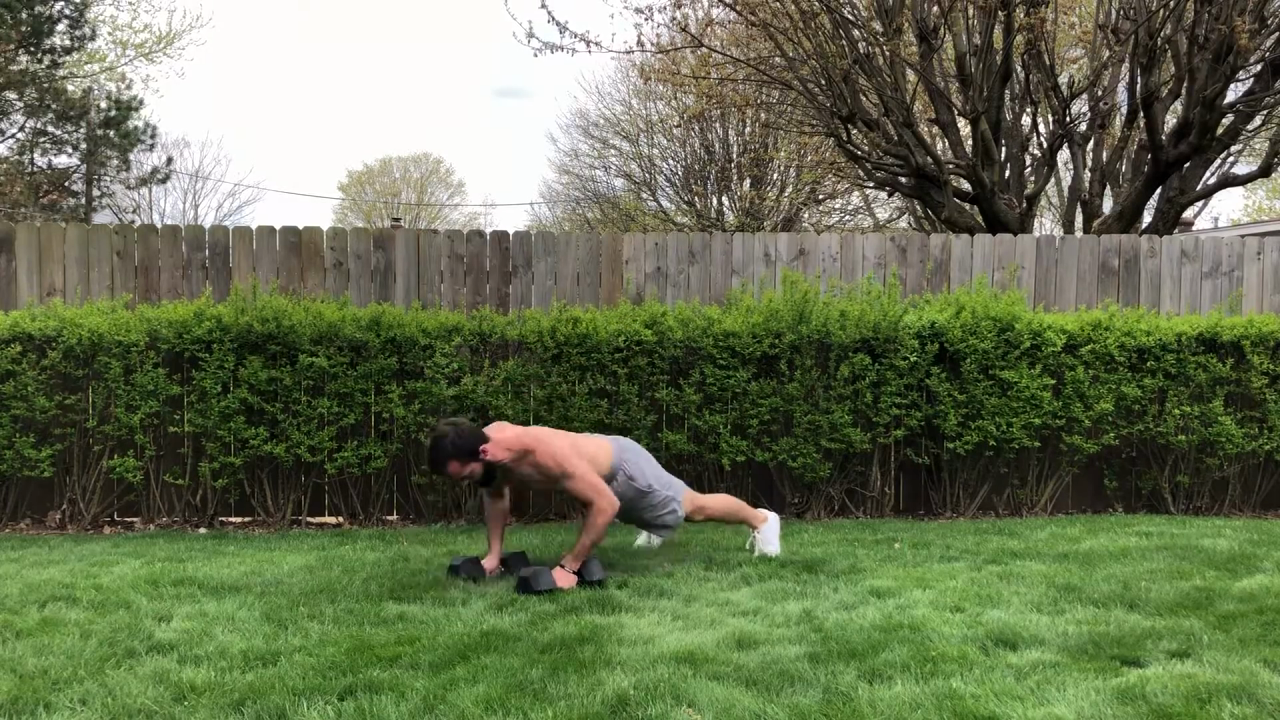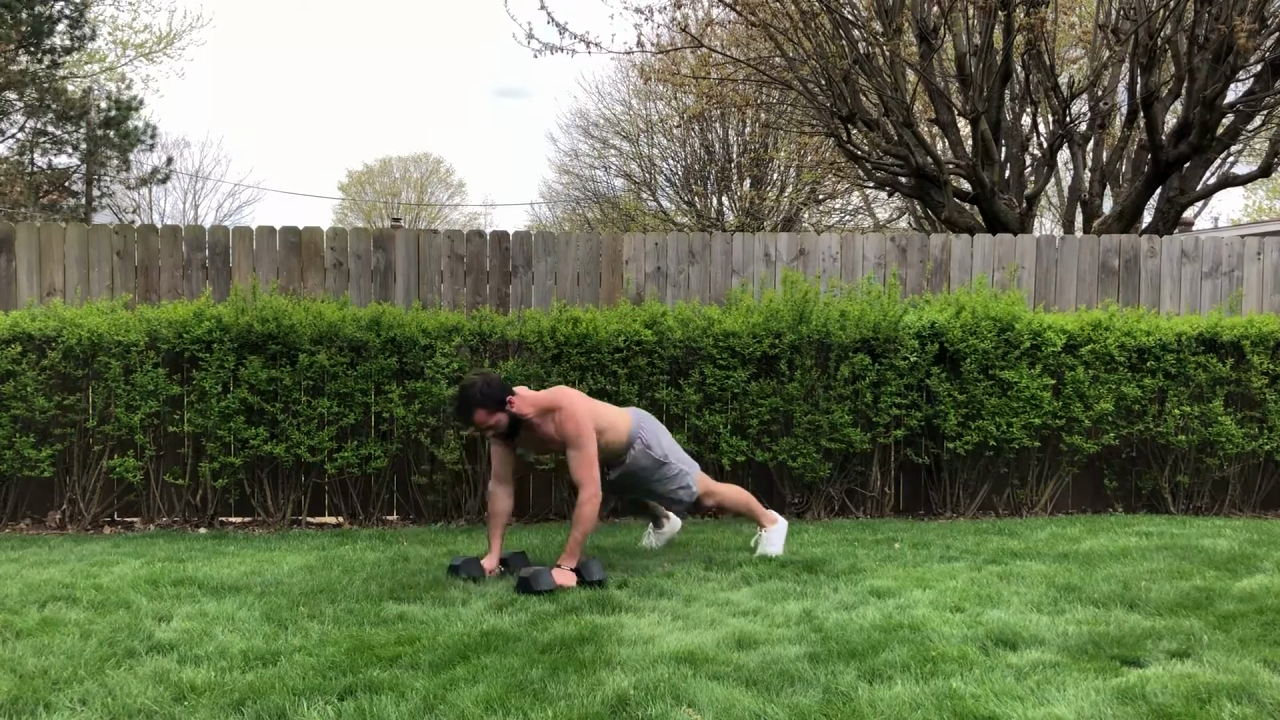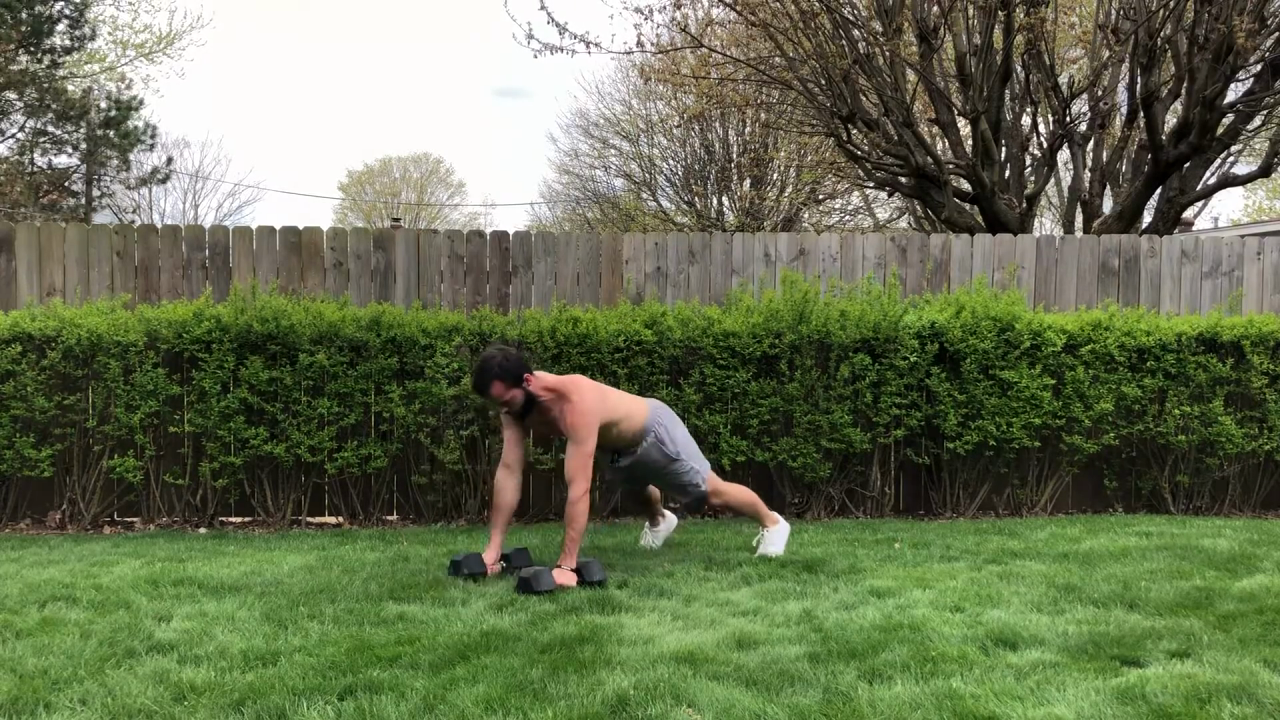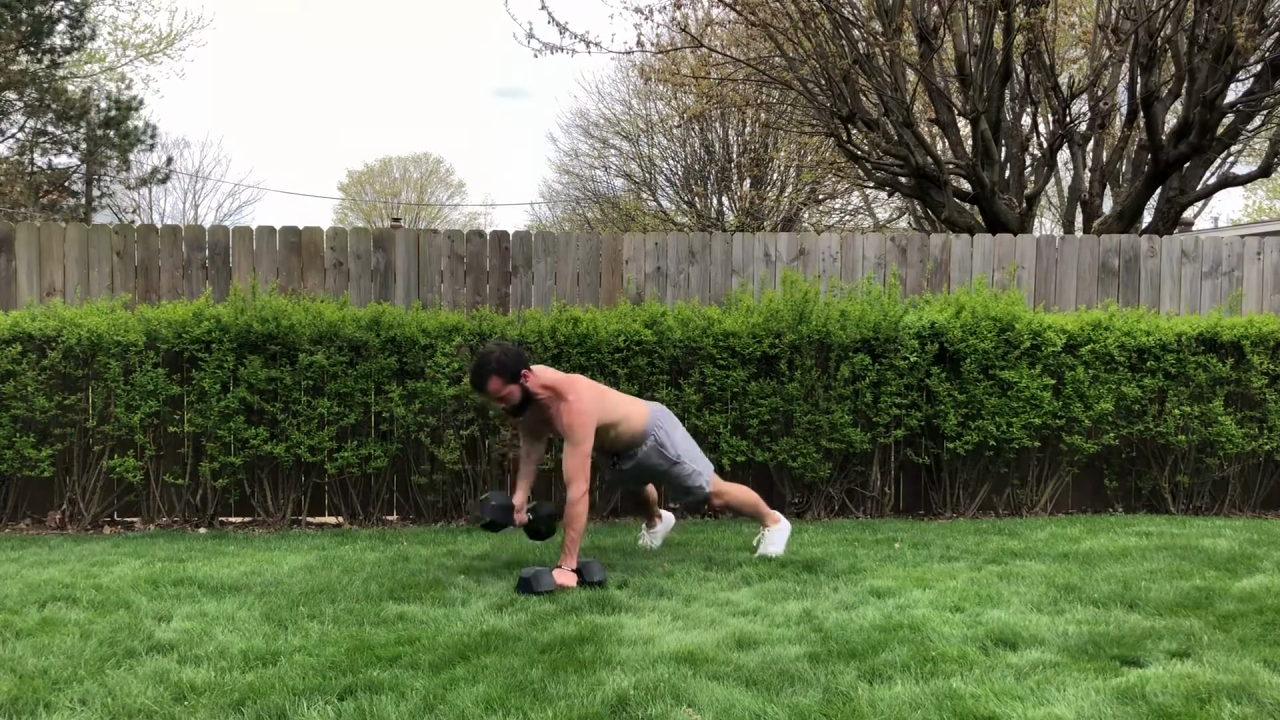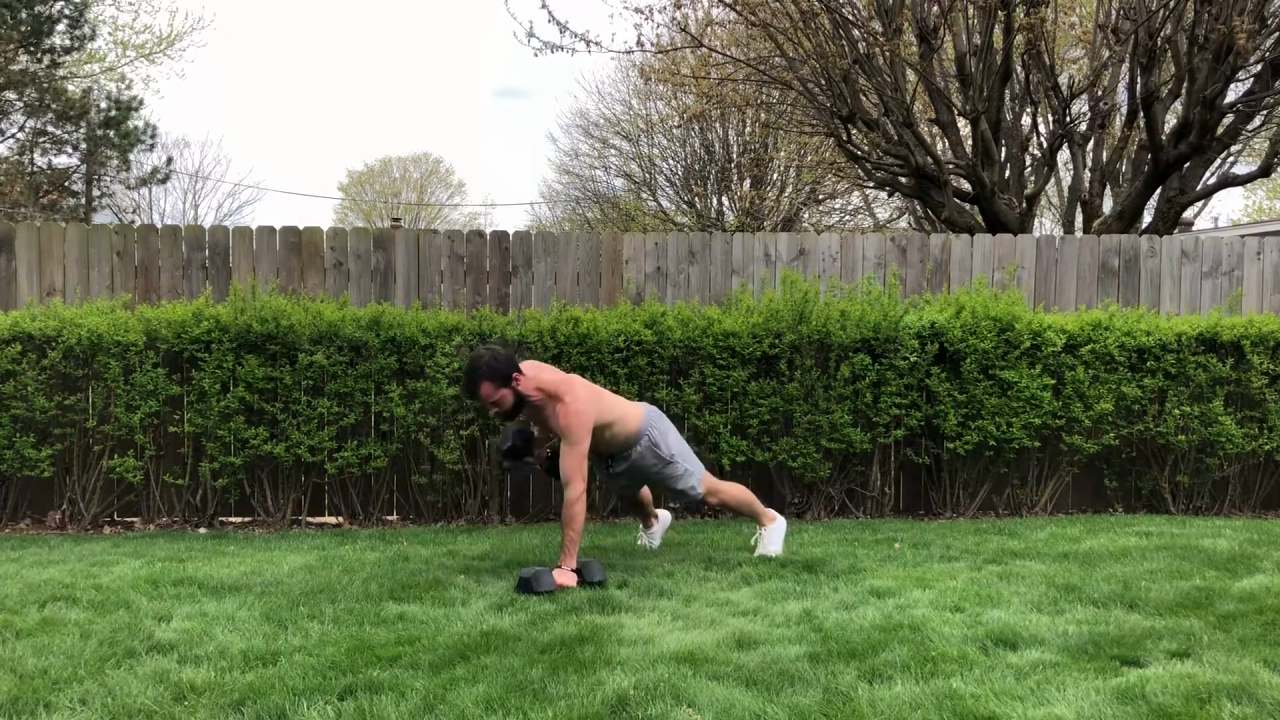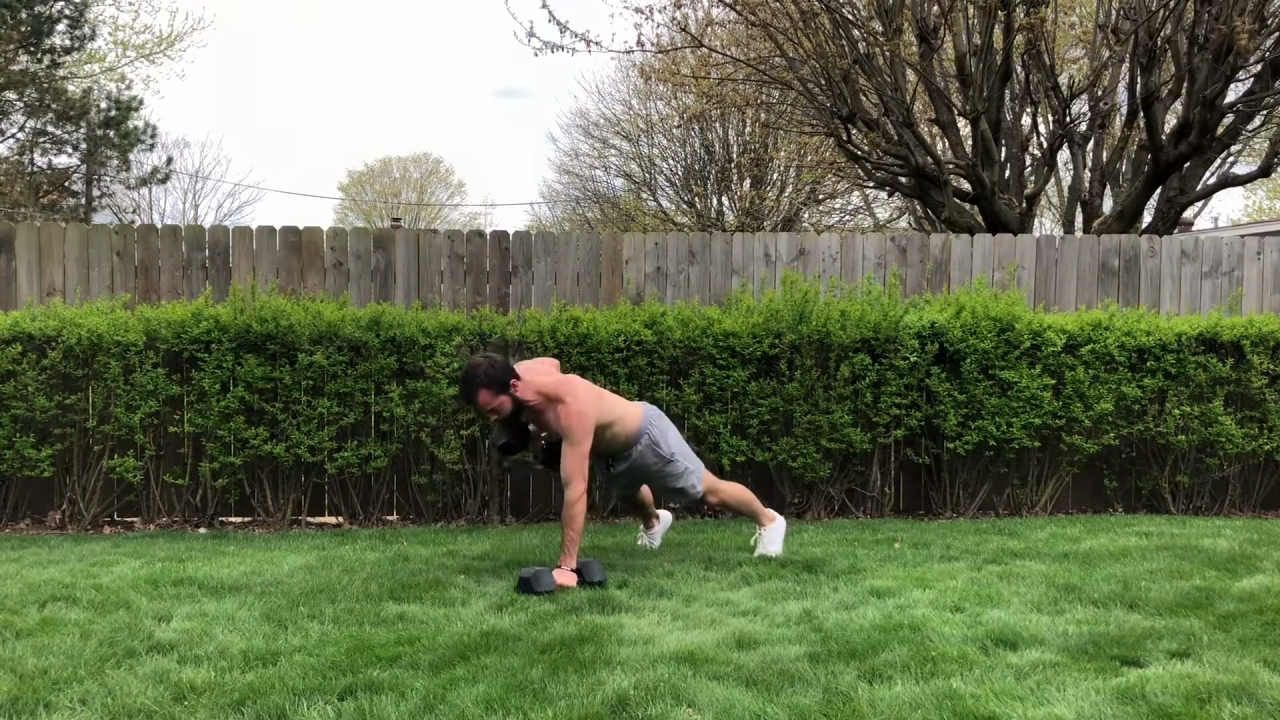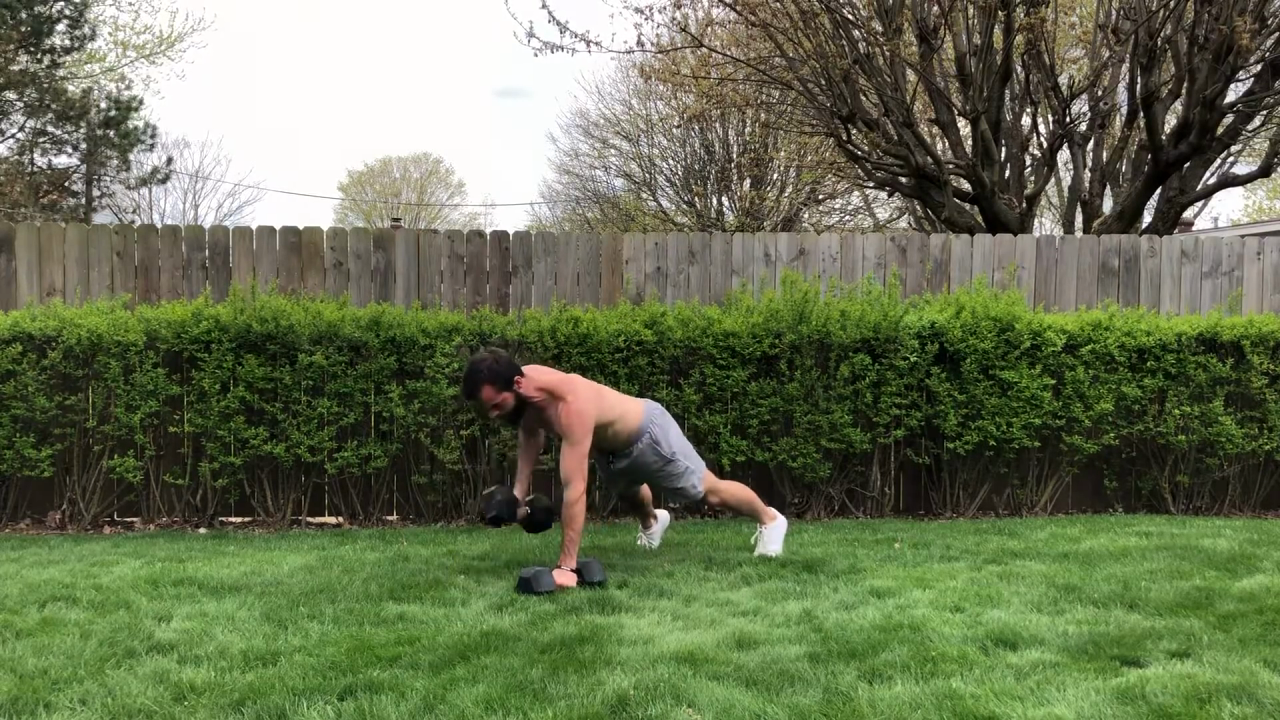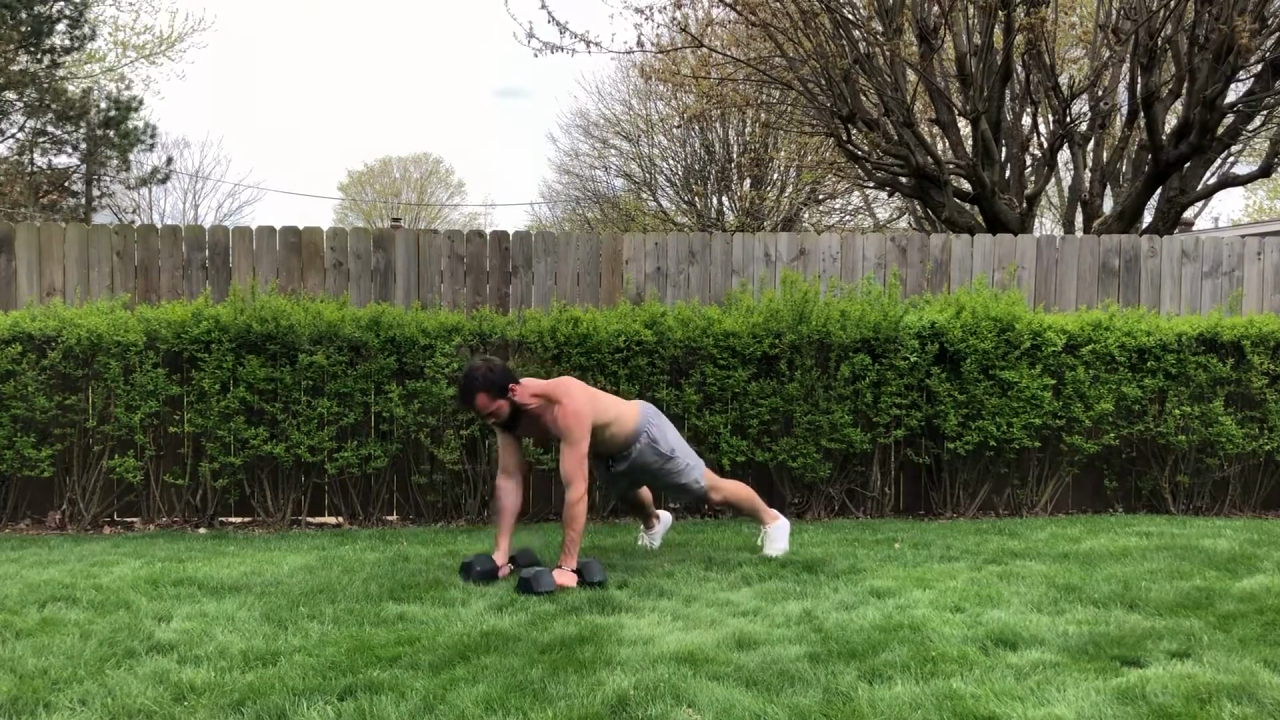
dt=0.2s
person 1, frame 1
left shoulder: (545, 452)
right shoulder: (487, 443)
left elbow: (608, 505)
right elbow: (497, 493)
left wrist: (569, 565)
right wrist: (494, 552)
left hip: (620, 468)
right hip: (591, 462)
left knee: (695, 507)
left ankle: (761, 520)
right ankle: (656, 528)
person 1, frame 2
left shoulder: (566, 412)
right shoulder: (505, 416)
left elbow: (591, 493)
right elbow: (500, 484)
left wrist: (567, 564)
right wrist: (494, 552)
left hip: (640, 439)
right hip: (608, 451)
left knee: (707, 494)
right knee: (639, 497)
left ankle: (769, 522)
right ankle: (664, 521)
person 1, frame 3
left shoulder: (576, 401)
right shoulder: (518, 401)
left elbow: (579, 489)
right elbow: (508, 472)
left wrist: (566, 565)
right wrist: (494, 547)
left hip: (655, 431)
right hip: (619, 446)
left knee: (714, 493)
right knee: (640, 488)
left ankle: (772, 523)
right ankle: (659, 521)
person 1, frame 4
left shoulder: (574, 402)
right shoulder: (520, 394)
left elbow: (577, 490)
right elbow: (534, 439)
left wrist: (567, 566)
right wrist: (521, 494)
left hip: (654, 433)
right hip: (617, 447)
left knee: (715, 494)
right knee: (637, 489)
left ankle: (773, 522)
right ankle: (656, 521)
person 1, frame 5
left shoulder: (571, 403)
right shoulder: (521, 379)
left elbow: (575, 489)
left wrist: (567, 565)
right wrist: (539, 437)
left hip: (646, 435)
right hip: (607, 450)
left knee: (709, 492)
right knee: (630, 493)
left ankle: (769, 521)
right ankle: (653, 521)
person 1, frame 6
left shoulder: (572, 404)
right shoulder: (519, 373)
left elbow: (575, 490)
right elbow: (552, 361)
left wrist: (566, 566)
right wrist: (535, 429)
left hip: (646, 435)
right hip: (606, 449)
left knee: (710, 491)
right knee: (631, 493)
left ankle: (768, 521)
right ankle: (653, 522)
person 1, frame 7
left shoulder: (573, 403)
right shoulder: (519, 386)
left elbow: (574, 489)
right elbow: (531, 430)
left wrist: (567, 565)
right wrist: (520, 489)
left hip: (648, 432)
right hip: (610, 446)
left knee: (709, 491)
right knee: (629, 492)
left ankle: (769, 519)
right ankle: (651, 522)
person 1, frame 8
left shoulder: (567, 405)
right shoulder: (510, 408)
left elbow: (576, 490)
right elbow: (507, 477)
left wrist: (567, 565)
right wrist: (502, 549)
left hip: (644, 434)
right hip: (605, 452)
left knee: (711, 490)
right knee: (629, 494)
left ankle: (771, 520)
right ankle: (654, 522)
